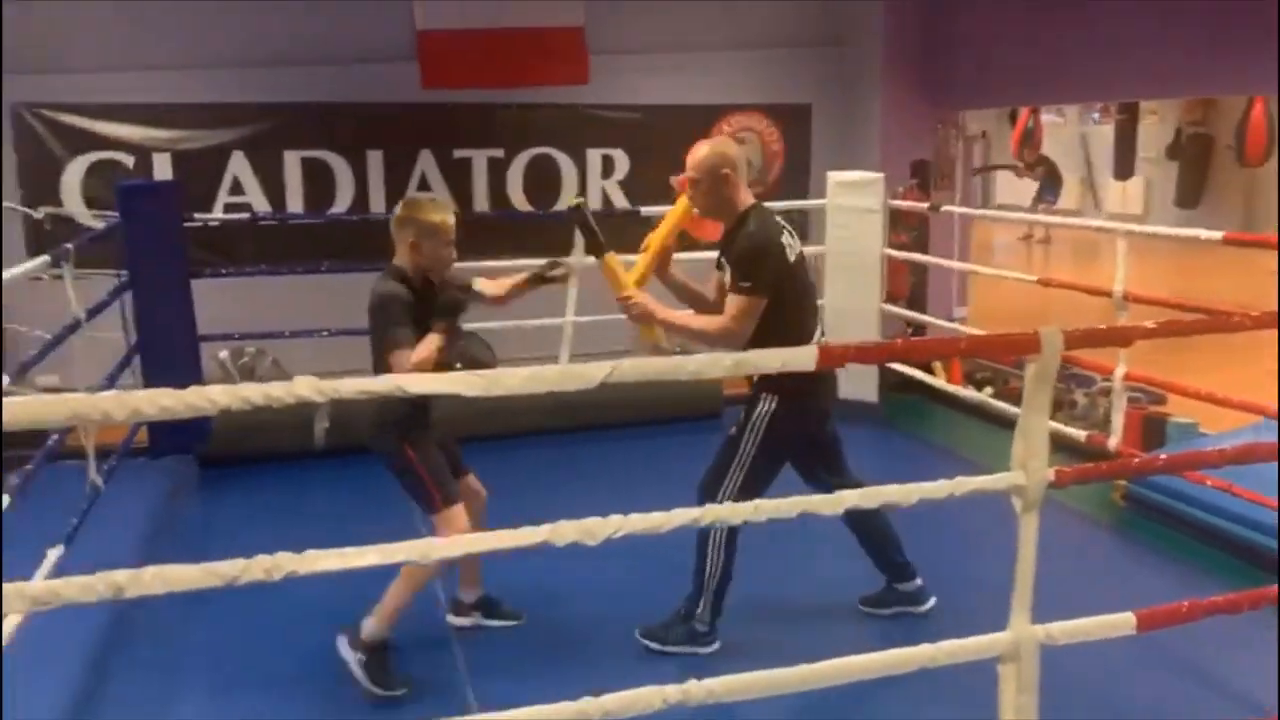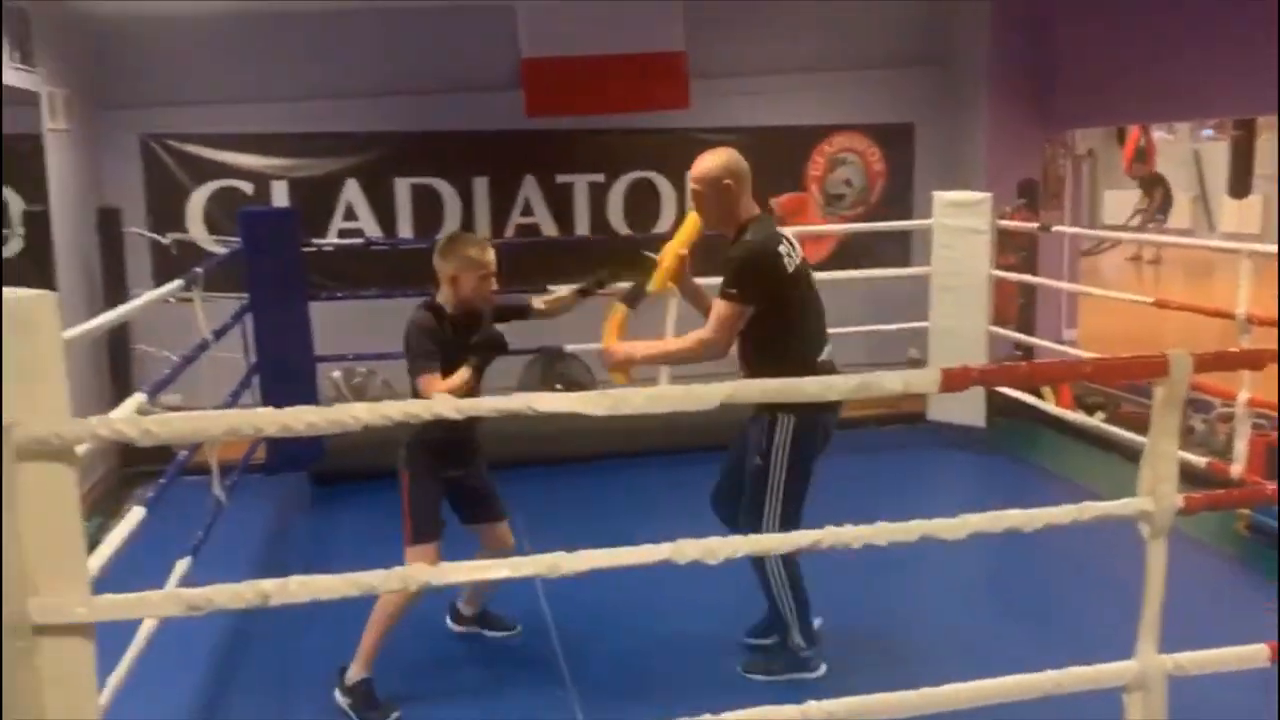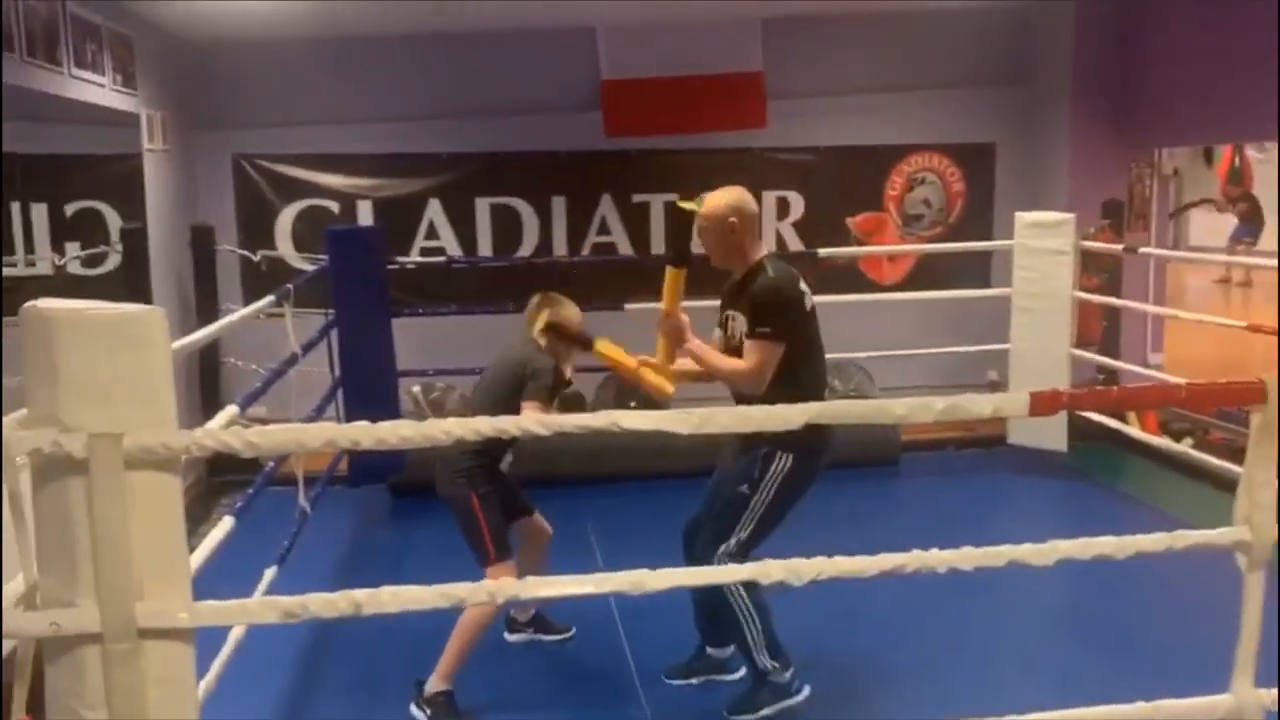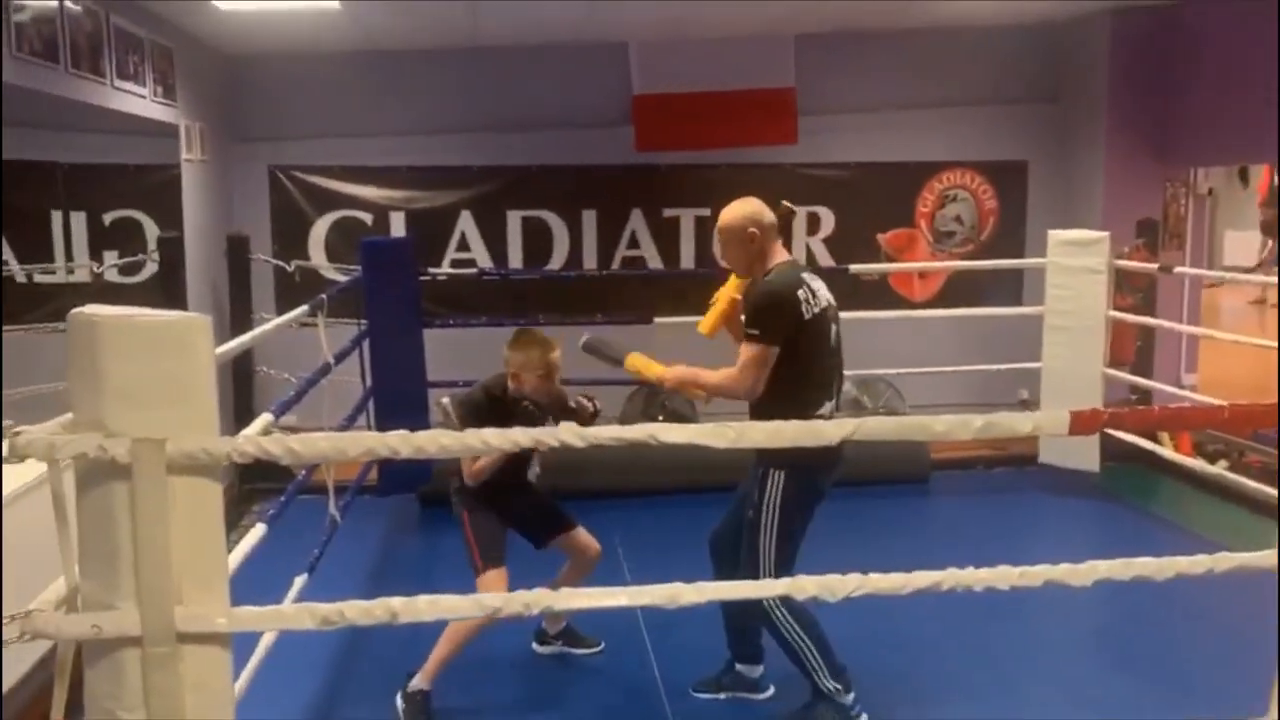
dt=0.3s
person 1, frame 1
left shoulder: (755, 241)
right shoulder: (745, 232)
left elbow: (731, 333)
right elbow: (718, 306)
left wrist: (659, 318)
right wrist: (669, 281)
left hip: (786, 391)
right hip: (806, 383)
left knee: (719, 498)
right knee: (838, 487)
left ankle: (698, 624)
right ankle: (906, 585)
person 1, frame 2
left shoulder: (755, 249)
right shoulder: (756, 240)
left elbow: (713, 343)
right elbow: (732, 317)
left wrist: (635, 353)
right wrist: (686, 286)
left hip: (798, 406)
right hip: (788, 400)
left knee: (767, 528)
right knee: (732, 503)
left ankle: (800, 650)
right ankle: (787, 614)
person 1, frame 3
left shoulder: (773, 287)
right shoulder: (742, 286)
left elbow: (753, 379)
right elbow: (723, 362)
left wrist: (688, 343)
right wrist: (668, 369)
left hip: (790, 444)
right hip: (760, 438)
left knee: (721, 554)
right knee: (699, 537)
left ankle: (776, 676)
right ankle: (718, 652)
person 1, frame 4
left shoulder: (772, 292)
right shoulder: (804, 282)
left elbow: (745, 383)
left wrist: (685, 377)
right wrist: (741, 332)
left hip: (794, 456)
right hip: (796, 448)
left knee: (765, 584)
right knee: (728, 548)
right ankle: (747, 668)
person 2, frame 1
left shoulder: (427, 281)
right shoulder: (390, 295)
left elbow: (489, 292)
right elbow: (408, 368)
left wrist: (536, 277)
right wrist: (445, 322)
left hip: (417, 417)
right hip: (400, 428)
left knee: (474, 498)
right knee: (454, 531)
left ankle: (468, 599)
right ankle: (369, 637)
person 2, frame 2
left shoulder: (477, 311)
right shoulder: (423, 324)
left elbow: (540, 306)
right elbow: (436, 397)
left wrist: (583, 291)
right wrist: (478, 357)
left hip: (464, 450)
right hip: (426, 458)
left knee: (501, 545)
right knee: (418, 572)
left ankle: (466, 611)
right ankle: (353, 678)
person 2, frame 3
left shoulder: (521, 357)
right shoulder: (538, 365)
left wrist: (558, 390)
right wrist: (558, 388)
left hip: (482, 468)
right hip: (466, 478)
left knee: (537, 535)
left ankle: (522, 618)
person 2, frame 4
left shoulder: (546, 396)
right shoulder: (475, 402)
right elbow: (473, 476)
left wrist: (583, 415)
left hip: (518, 487)
right hip: (478, 499)
left knee: (588, 552)
right knee: (494, 599)
left ankle: (551, 630)
right ankle: (417, 687)
